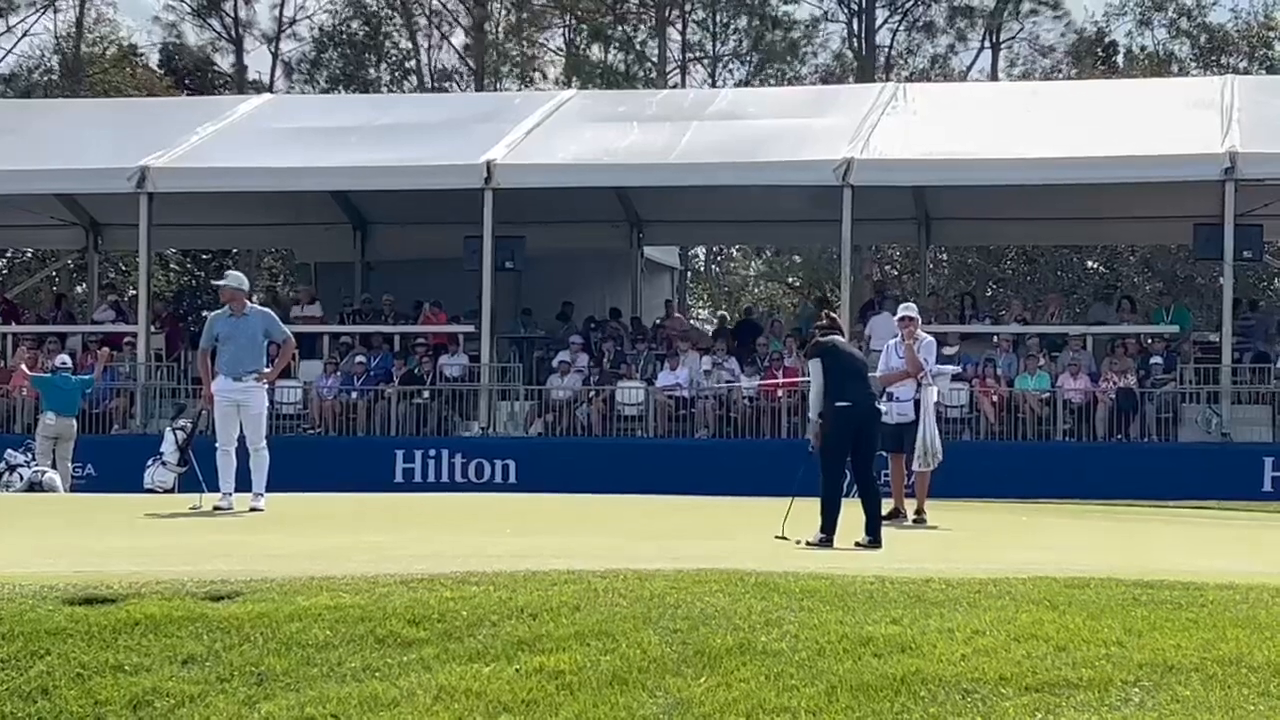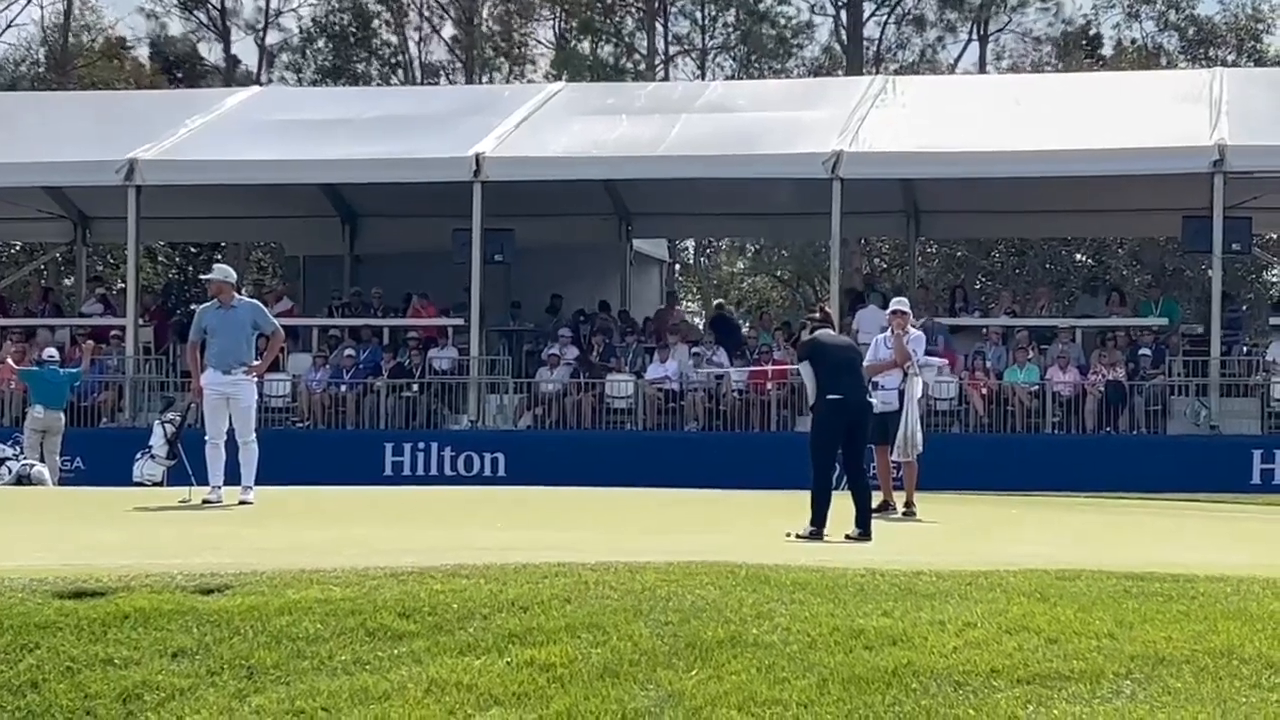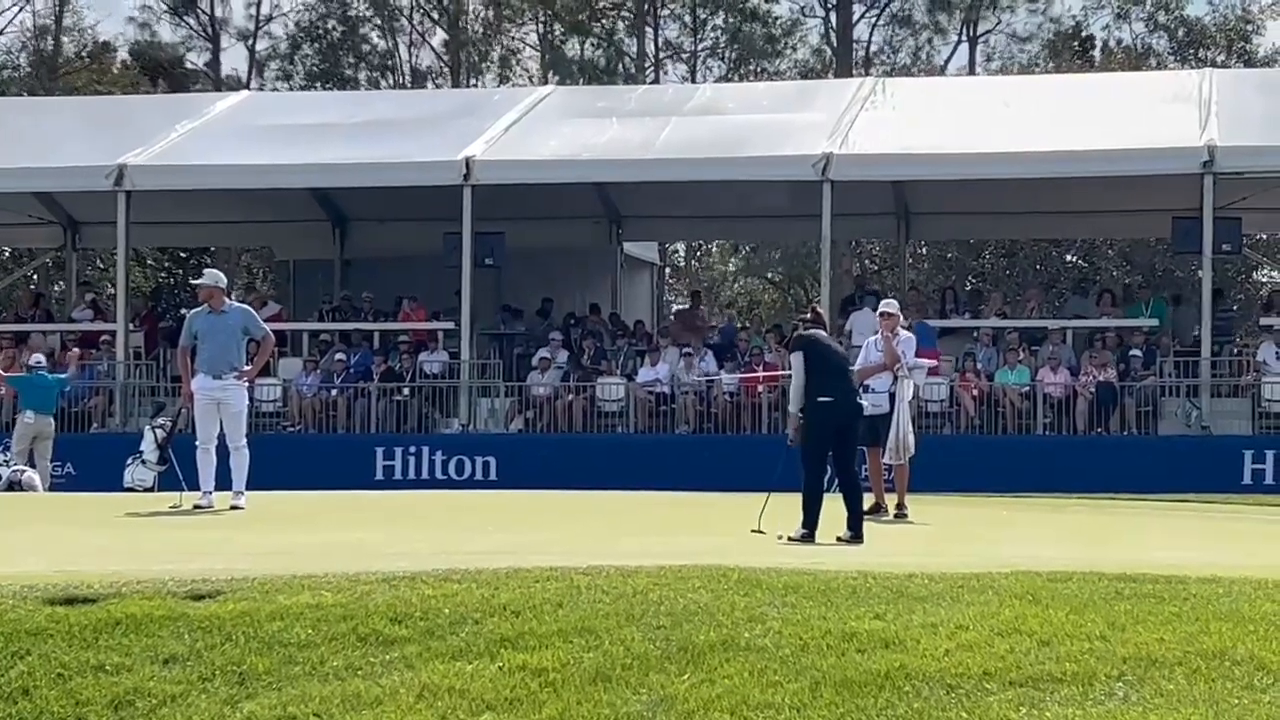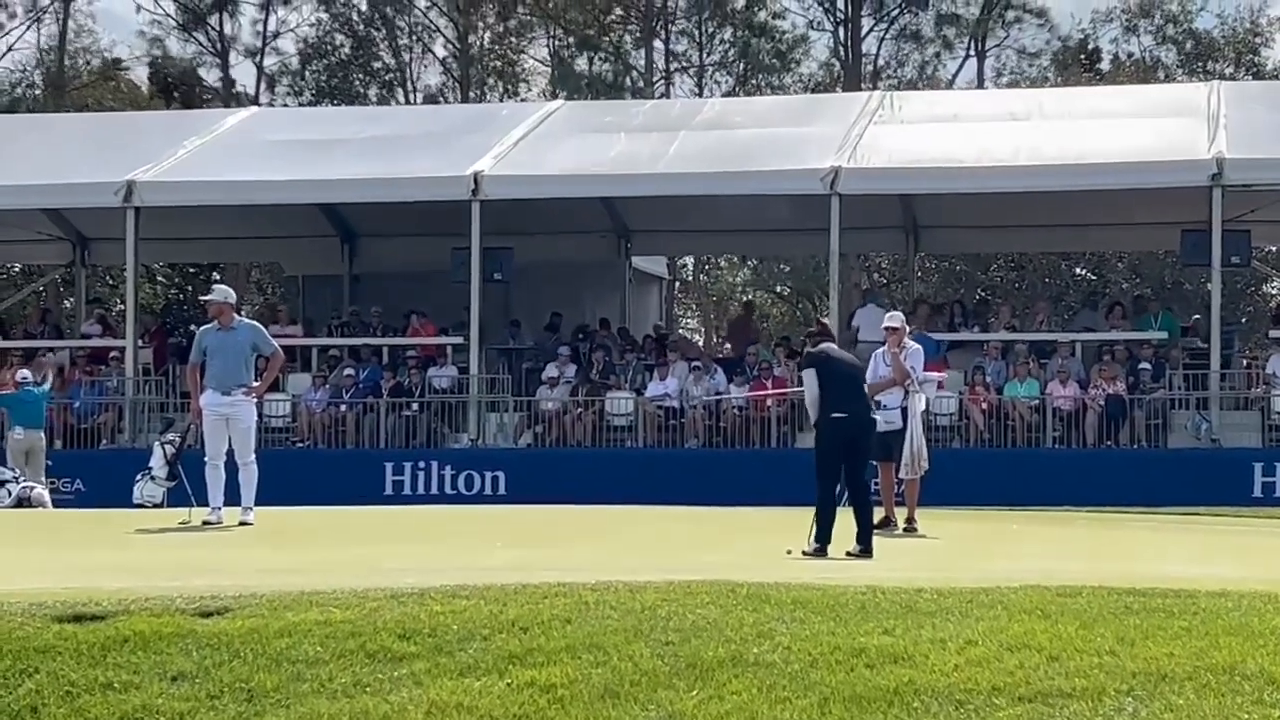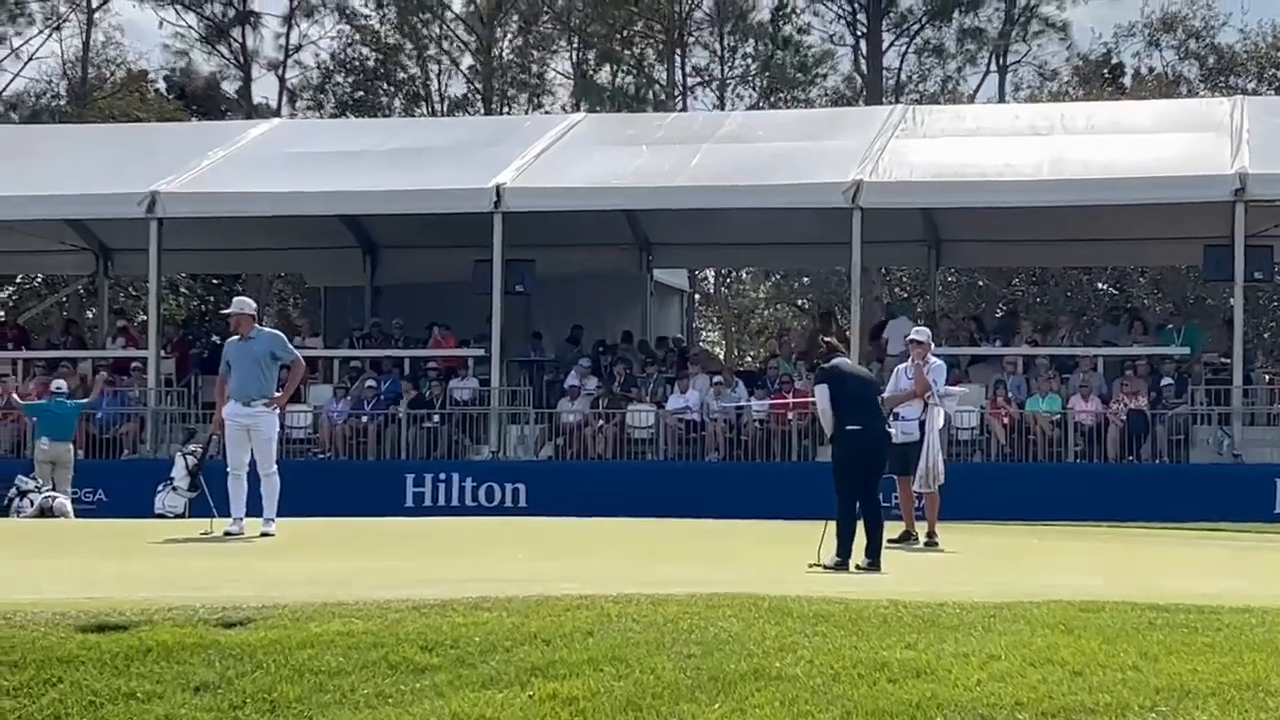
dt=1s
person 1, frame 1
left shoulder: (263, 316)
right shoulder: (215, 319)
left elbow: (289, 343)
right elbow: (204, 352)
left wrist: (274, 372)
right wrist: (206, 386)
left hip: (252, 385)
right hip: (223, 386)
left knee: (256, 444)
right knee: (224, 444)
left ankle: (258, 494)
right ankle: (226, 494)
person 1, frame 2
left shoulder: (252, 308)
right shoulder: (204, 312)
left elbow: (278, 335)
right elbow: (193, 345)
left wrist: (263, 364)
right wrist: (196, 379)
left hip: (242, 378)
right hip: (212, 379)
left knee: (246, 437)
right knee: (214, 437)
left ankle: (247, 488)
right ankle: (215, 488)
person 1, frame 3
left shoulder: (242, 313)
right shoulder: (194, 317)
left elbow: (268, 339)
right elbow: (183, 350)
left wrist: (254, 370)
right wrist: (186, 384)
left hip: (233, 383)
right hip: (203, 384)
left knee: (237, 442)
right knee: (205, 442)
left ankle: (239, 493)
right ankle: (206, 493)
person 1, frame 4
left shoulder: (251, 329)
right shoulder: (204, 333)
left elbow: (277, 356)
right elbow: (193, 366)
left wrist: (262, 386)
right wrist: (195, 399)
left hip: (242, 399)
right hip: (212, 400)
left knee: (246, 458)
right knee: (213, 458)
left ankle: (247, 509)
right ankle: (215, 509)
person 1, frame 5
left shoulder: (272, 338)
right shoulder: (230, 345)
left elbow: (299, 365)
right elbow: (222, 378)
left wrist: (284, 396)
right wrist: (219, 409)
left hip: (263, 410)
right hip: (234, 411)
left knee: (267, 469)
right knee: (236, 469)
left ankle: (269, 520)
right ankle: (237, 520)
person 2, frame 1
left shoulder: (818, 346)
right shoulder: (856, 352)
left elbow: (817, 388)
left wrist: (814, 421)
left hip: (841, 412)
right hip: (869, 411)
left knee: (832, 474)
right knee: (865, 473)
left ankle: (826, 534)
right ankle: (873, 535)
person 2, frame 2
left shoulder: (807, 345)
right shoulder: (850, 343)
left elbow: (812, 387)
right elbow: (856, 377)
left wrist: (816, 411)
left hip: (831, 406)
right hip: (860, 404)
left knee: (822, 467)
right knee: (855, 466)
left ankle: (816, 527)
right ankle: (863, 527)
person 2, frame 3
left shoulder: (800, 339)
right shoulder: (836, 346)
left elbow: (798, 381)
left wrist: (794, 415)
right wrist: (803, 420)
left hip: (822, 407)
right hip: (850, 406)
left knee: (814, 469)
right knee: (847, 469)
left ankle: (808, 529)
right ankle: (855, 530)
person 2, frame 4
left shoulder: (812, 356)
right shoulder: (852, 359)
left elbow: (812, 394)
right elbow: (862, 393)
left wrist: (816, 422)
left hip: (835, 422)
right hip: (864, 421)
left knee: (827, 484)
right knee: (858, 483)
left ankle: (821, 543)
right ankle: (864, 544)
person 2, frame 5
left shoulder: (825, 372)
right shoulder: (866, 373)
left elbow: (824, 408)
right elbow: (875, 406)
left wrist: (832, 436)
left hip: (851, 435)
right hip: (879, 434)
left knee: (847, 498)
right knee: (871, 496)
left ankle: (842, 557)
right ankle: (873, 558)
person 3, frame 1
left shoulder: (927, 342)
right shoulder: (890, 346)
left elbow: (917, 370)
right elbow: (882, 379)
left wrist: (909, 343)
right wrist: (906, 373)
left hip: (916, 408)
right hip: (891, 410)
right knee: (895, 458)
left ankle: (920, 509)
right ankle: (898, 507)
person 3, frame 2
left shoulder: (917, 337)
right shoulder: (879, 339)
left elbow: (905, 360)
right elbow: (868, 369)
left wrist: (898, 334)
right wrist: (893, 363)
left hip: (901, 400)
right hip: (878, 400)
right knee: (880, 450)
left ankle: (910, 502)
right ankle: (888, 500)
person 3, frame 3
left shoulder: (907, 339)
right shoulder: (870, 343)
left elbow: (895, 363)
right elbow: (859, 373)
left wrist: (888, 336)
right wrist: (882, 366)
left hip: (892, 402)
right hip: (869, 403)
right knee: (872, 453)
left ankle: (901, 504)
right ankle: (879, 502)
person 3, frame 4
left shoulder: (914, 351)
right shoulder: (878, 355)
left elbow: (904, 378)
left wrist: (895, 351)
right wrist: (892, 381)
left hip: (903, 417)
right hip: (880, 418)
right knee: (884, 468)
left ankle: (911, 518)
right ankle: (889, 517)
person 3, frame 5
left shoulder: (937, 366)
right shoulder: (900, 369)
left elbow: (924, 390)
right elbow: (887, 401)
left wrist: (918, 363)
right wrist: (911, 393)
left hip: (922, 430)
right hip: (899, 431)
right knee: (903, 482)
left ankle: (932, 532)
right ankle: (910, 531)
